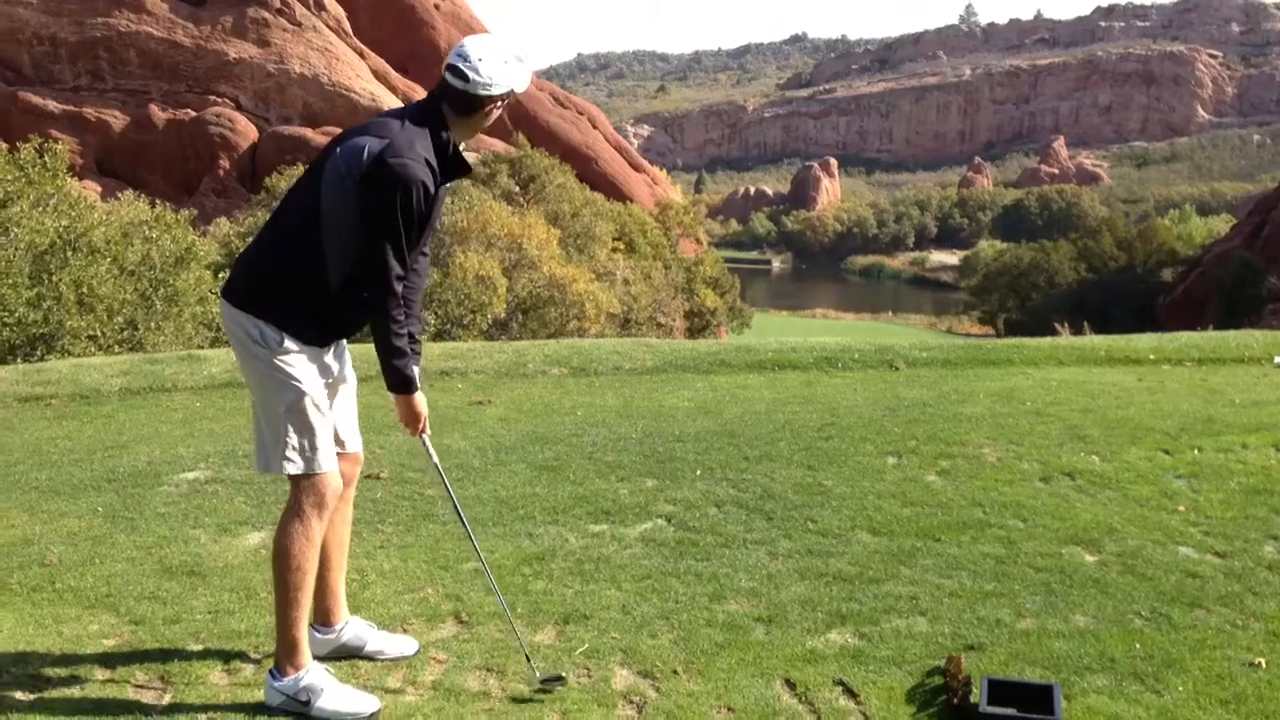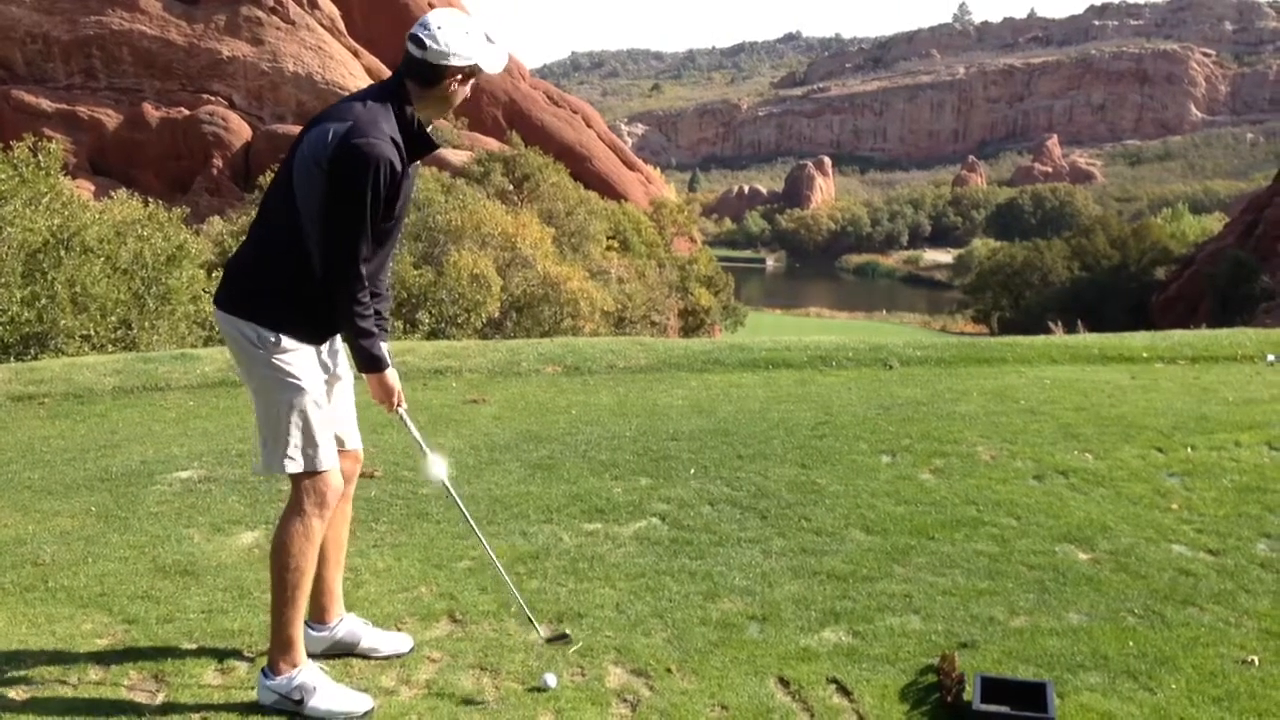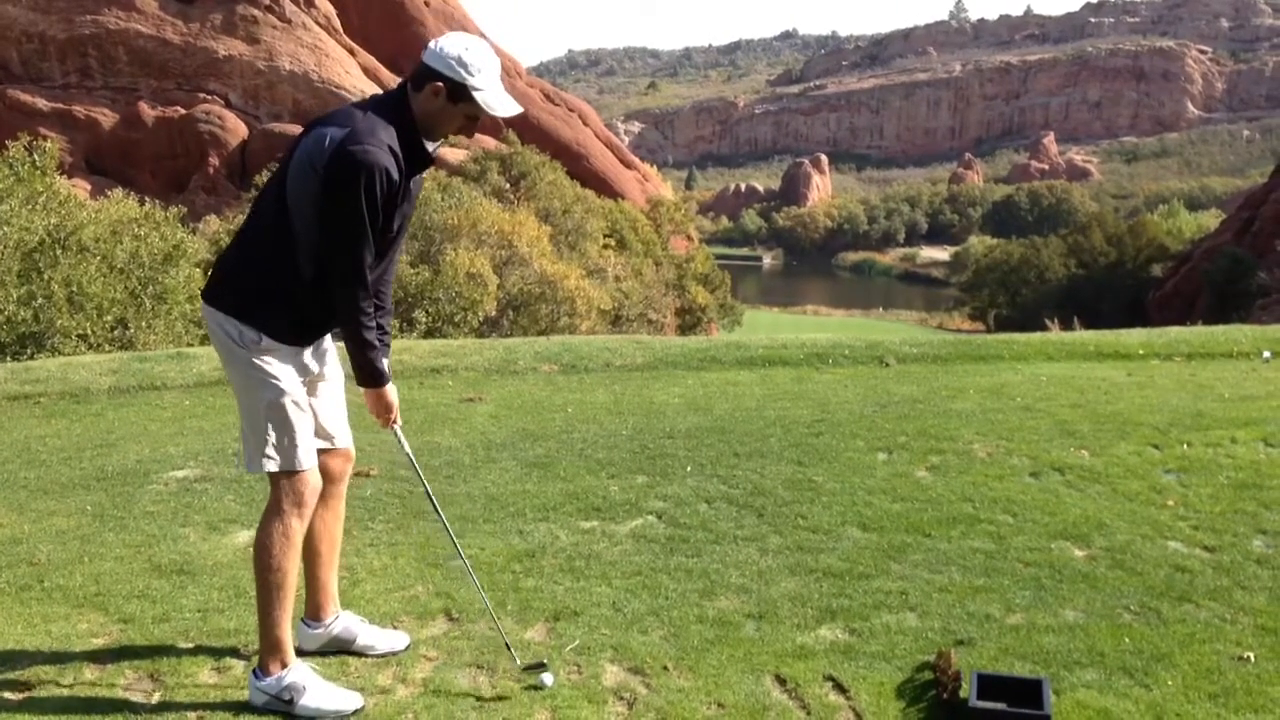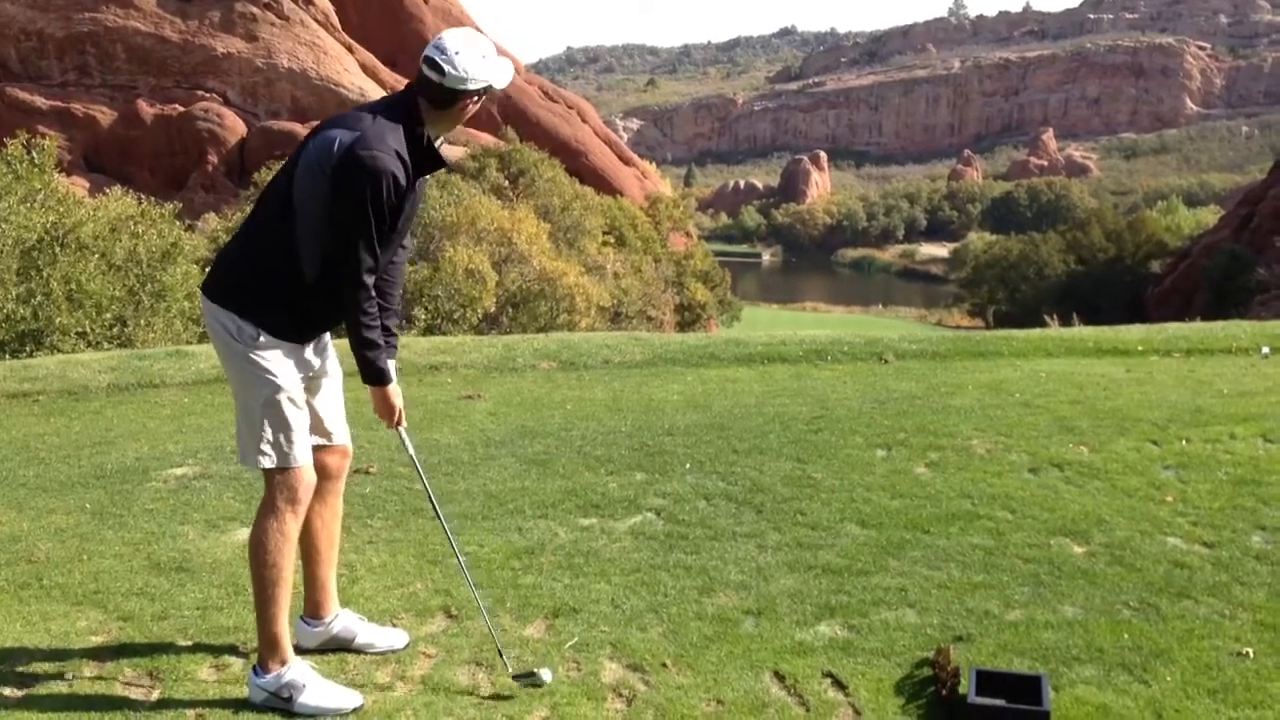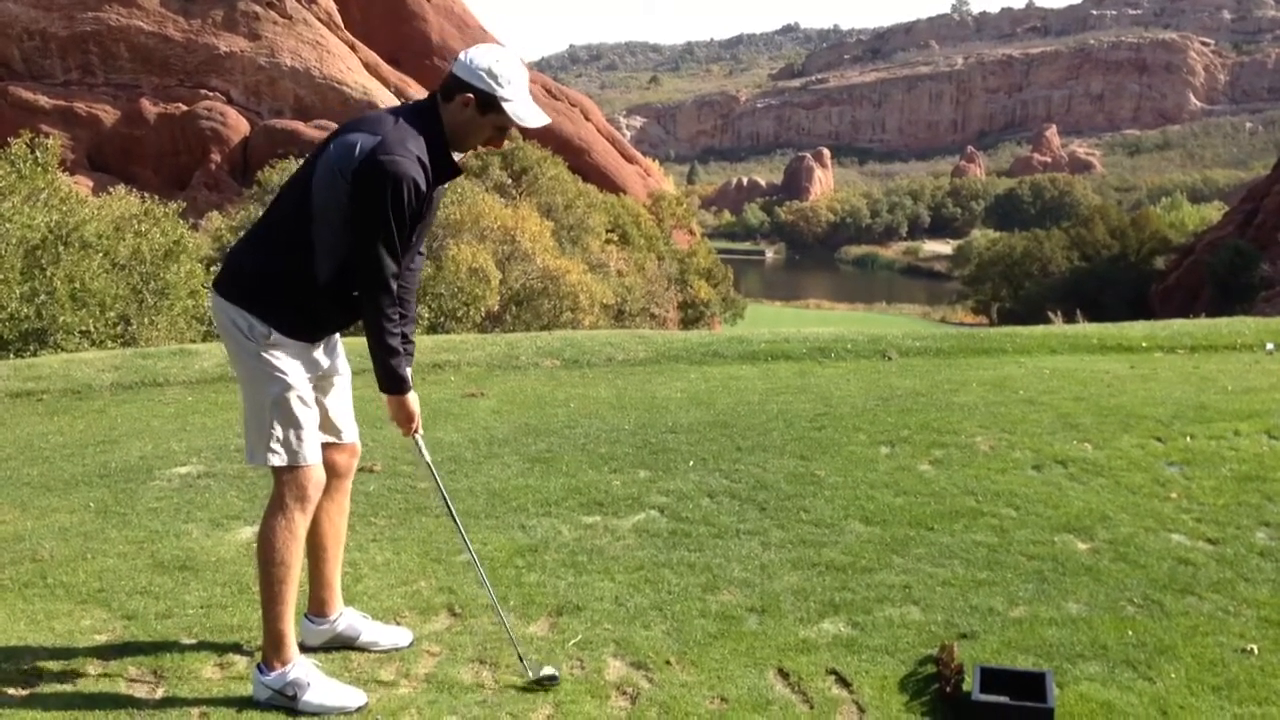
dt=1s
person 1, frame 1
left shoulder: (420, 145)
right shoulder: (403, 164)
left elbow: (407, 269)
right elbow: (380, 282)
left wrist: (410, 366)
right wrist: (404, 385)
left hip: (314, 319)
right hip: (275, 320)
left knee: (344, 467)
right knee: (316, 487)
left ankle: (331, 624)
person 1, frame 2
left shoulder: (390, 129)
right shoulder: (367, 144)
left elbow: (368, 257)
right elbow: (343, 268)
left wrist: (377, 347)
right wrist: (375, 362)
left hip: (312, 320)
right hip: (270, 320)
left knee: (344, 466)
right knee: (316, 487)
left ankle: (327, 621)
person 1, frame 3
left shoulder: (400, 143)
right shoulder: (364, 152)
left elbow: (375, 267)
right elbow: (349, 276)
left wrist: (378, 361)
right wrist: (374, 376)
left hip: (303, 321)
right hip: (257, 322)
left knee: (334, 463)
right knee: (296, 487)
left ankle: (322, 619)
person 1, frame 4
left shoulder: (405, 143)
right shoulder: (374, 156)
left elbow: (387, 260)
right elbow: (354, 276)
left wrist: (386, 358)
right wrist: (378, 378)
left hip: (301, 317)
right hip: (255, 316)
left knee: (333, 460)
right knee: (293, 483)
left ankle: (322, 617)
person 1, frame 5
left shoulder: (421, 149)
right shoulder: (394, 161)
left elbow: (402, 270)
right elbow: (378, 283)
left wrist: (402, 367)
right wrist: (396, 386)
left hip: (309, 315)
right hip: (264, 314)
left knee: (340, 458)
right knee: (302, 480)
left ankle: (326, 614)
